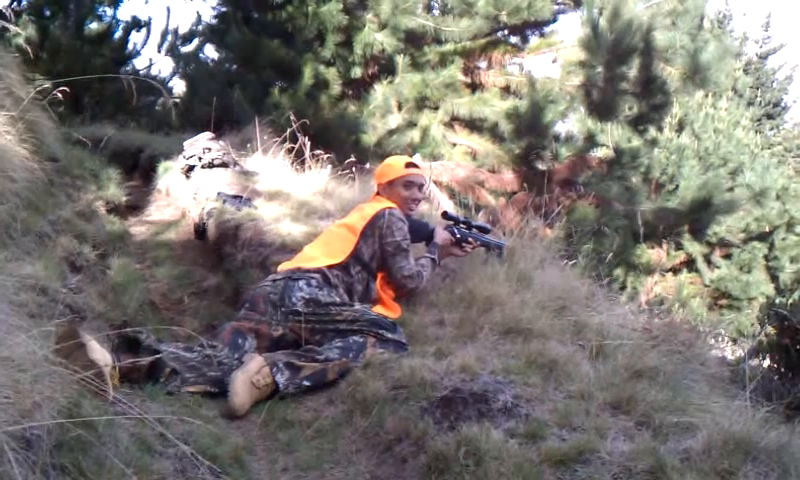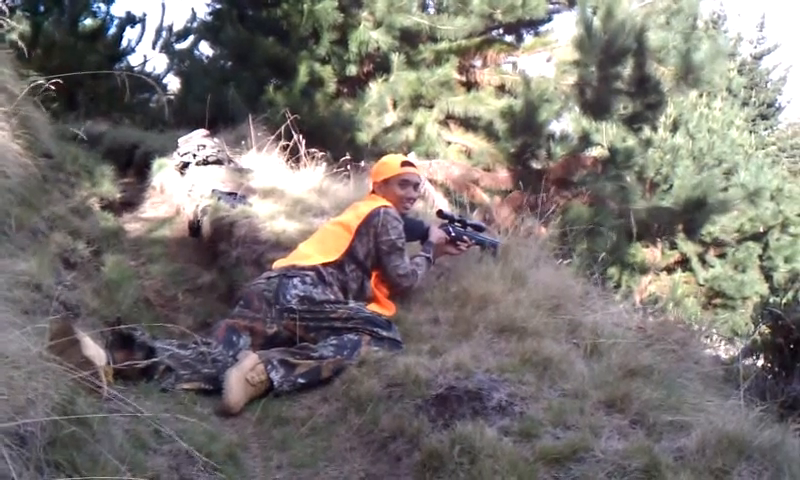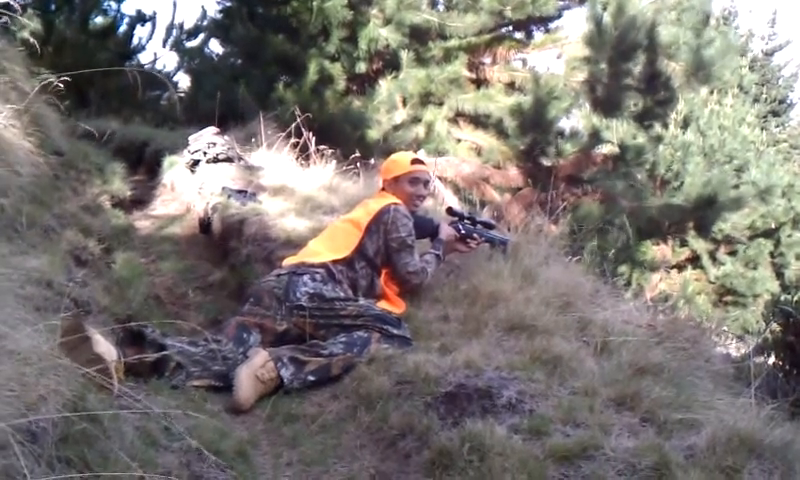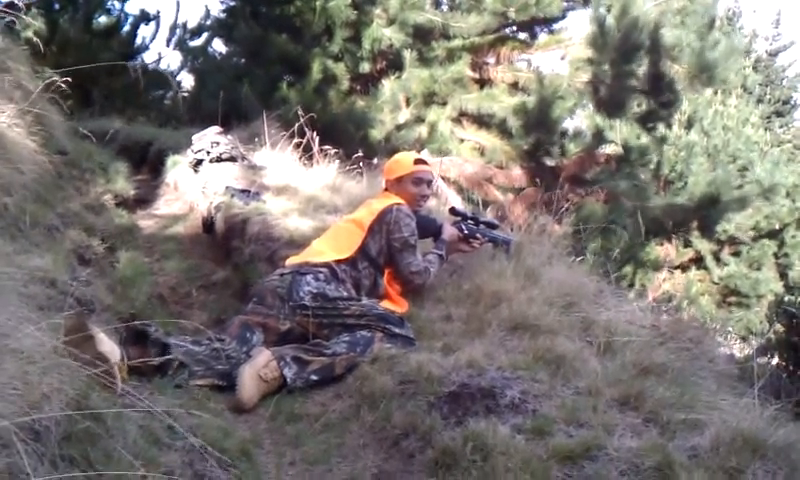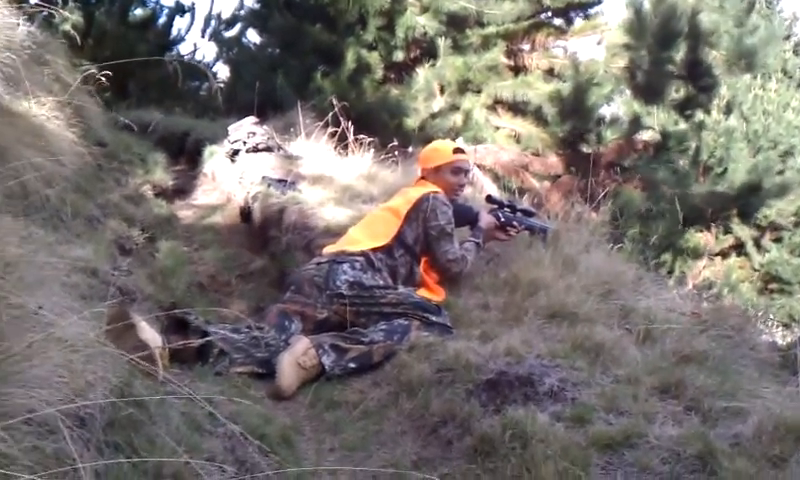
dt=1s
person 1, frame 1
left shoulder: (365, 213)
right shoulder: (390, 215)
left elbow: (386, 274)
right elbow: (406, 280)
left wrist: (441, 254)
right wrist: (435, 251)
left hip: (282, 287)
right hip: (312, 293)
left knee: (218, 357)
right knee: (387, 340)
left ankle: (118, 360)
right ankle: (273, 372)
person 1, frame 2
left shoulder: (360, 211)
right shoulder: (384, 214)
left elbow: (380, 269)
right elbow: (401, 278)
left wrist: (435, 252)
right wrist: (430, 250)
left hip: (275, 285)
right hip: (306, 291)
left knee: (217, 354)
right knee: (382, 337)
left ankle: (117, 355)
right ankle: (268, 369)
person 1, frame 3
left shoulder: (369, 209)
right shoulder: (394, 211)
left elbow: (386, 264)
right elbow: (411, 275)
left wrist: (444, 246)
right wrist: (440, 247)
left hip: (286, 283)
right hip: (316, 289)
left knee: (227, 351)
right knee: (390, 336)
left ankle: (130, 350)
right ankle: (278, 367)
person 1, frame 4
left shoulder: (373, 209)
right shoulder: (397, 212)
left elbow: (389, 265)
right elbow: (414, 276)
left wrist: (447, 247)
right wrist: (442, 247)
left hip: (290, 282)
right hip: (320, 288)
left knee: (231, 349)
right knee: (393, 336)
left ankle: (144, 348)
right ankle: (281, 365)
person 1, frame 5
left shoulder: (411, 196)
right shoulder: (434, 199)
left elbow: (425, 251)
right elbow: (450, 264)
left wrist: (483, 235)
right wrist: (479, 235)
left hip: (327, 270)
right hip: (358, 276)
left knee: (272, 337)
right knee: (432, 325)
right ankle: (323, 354)
